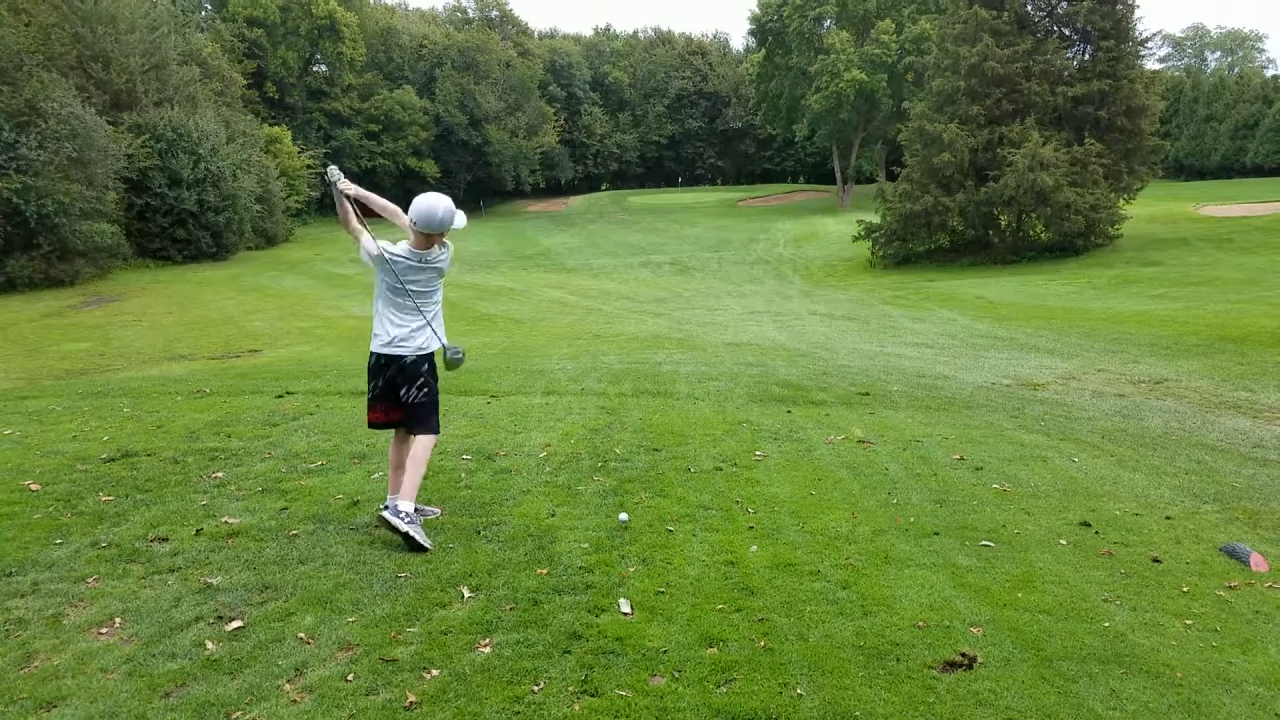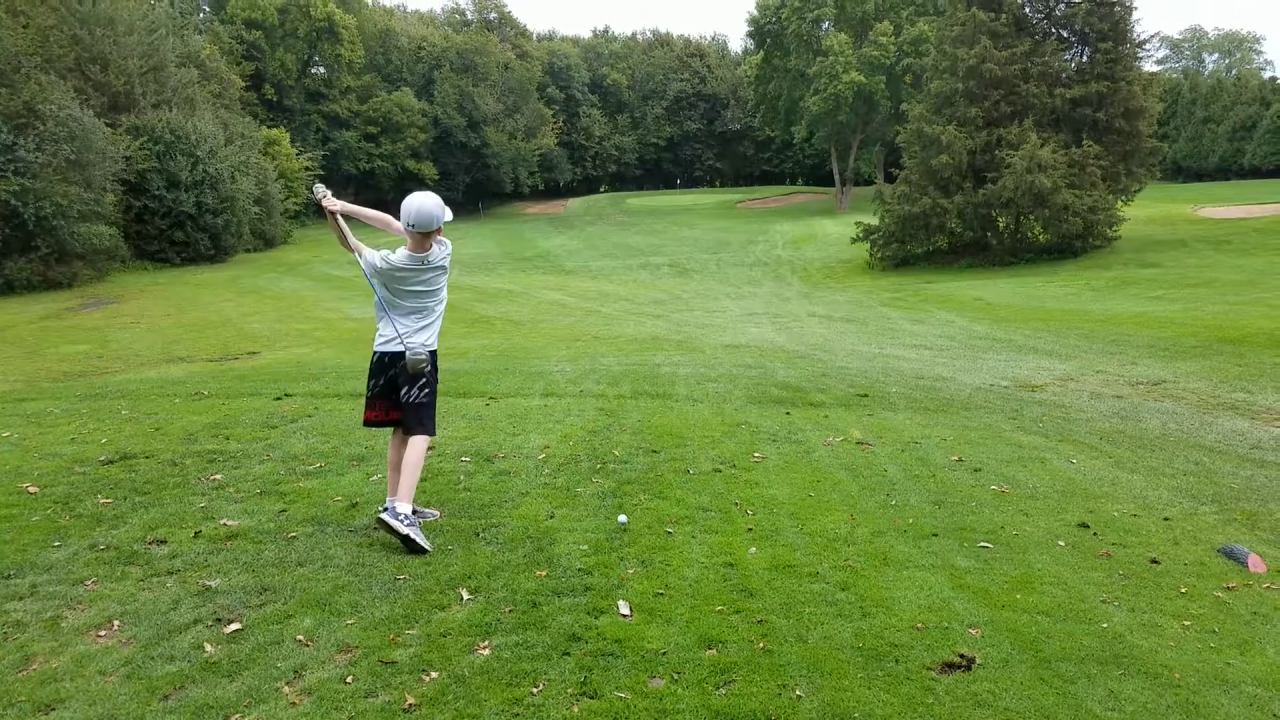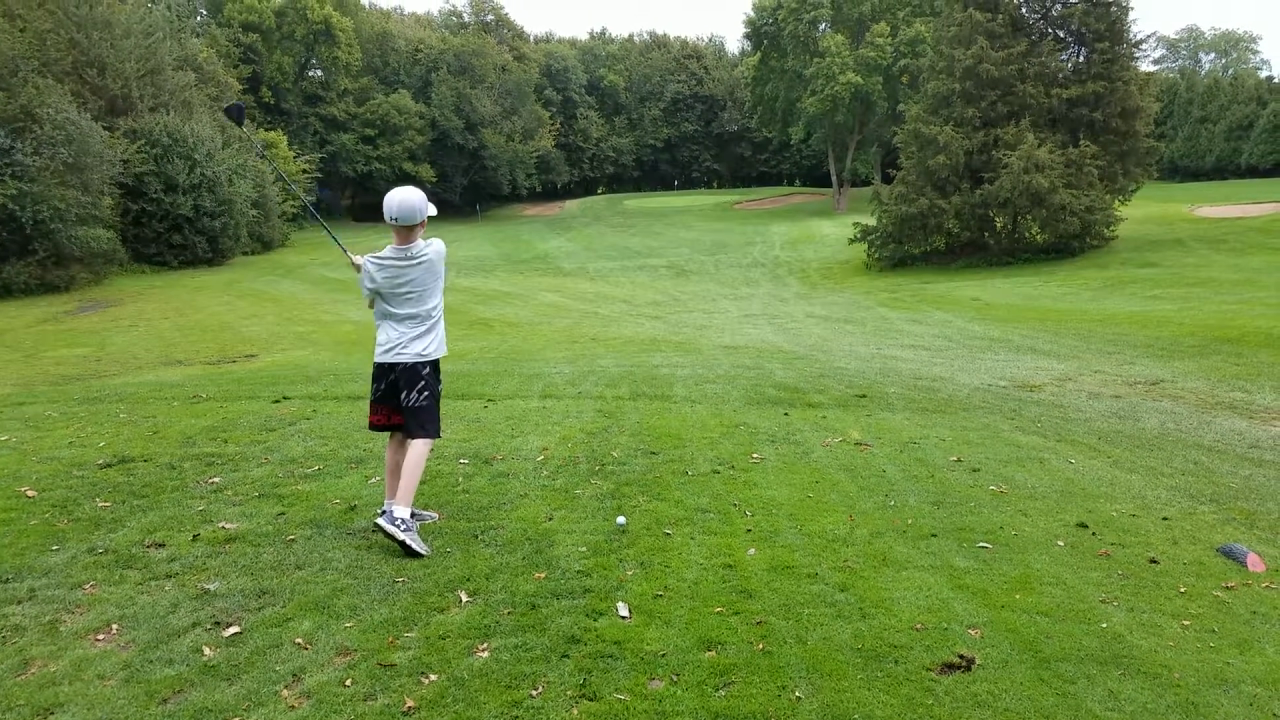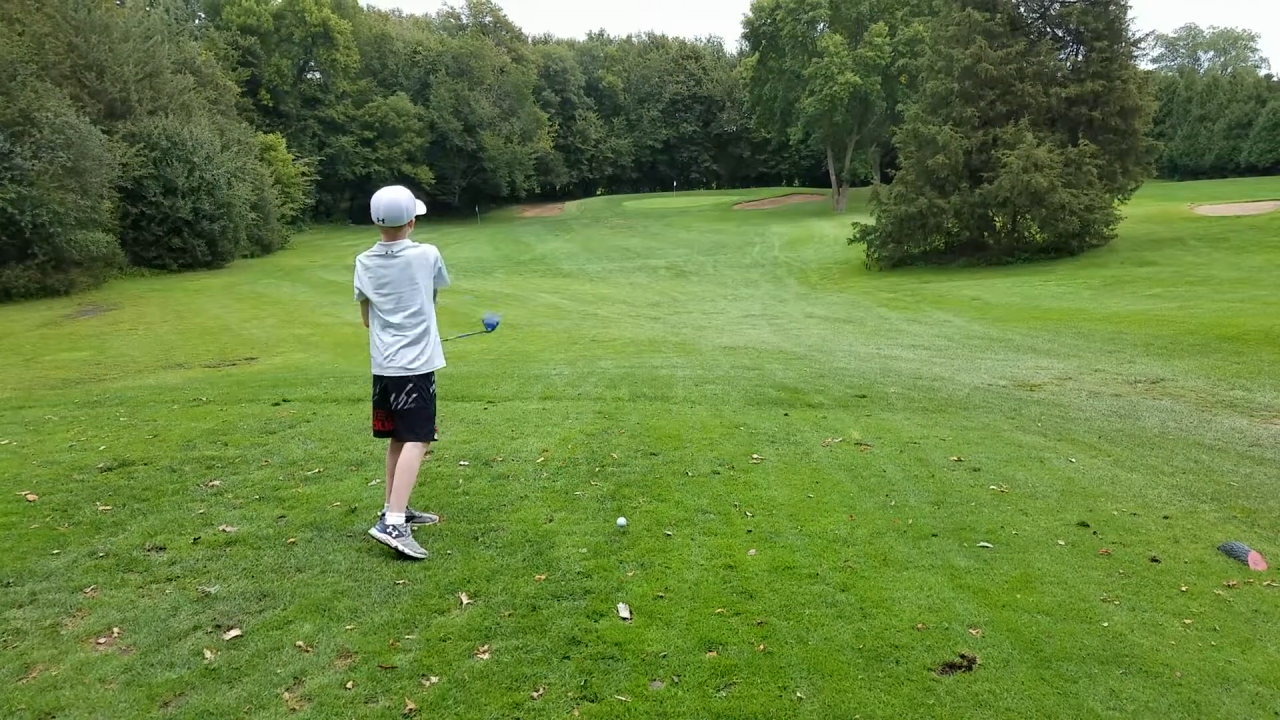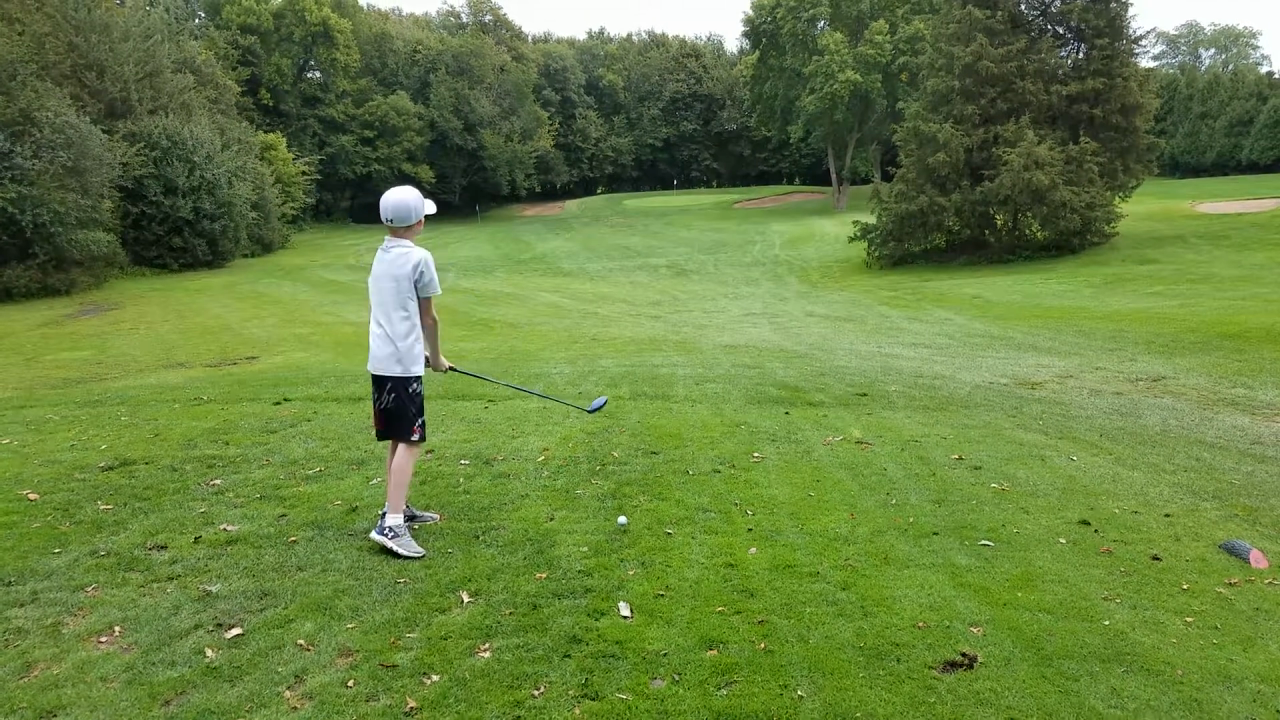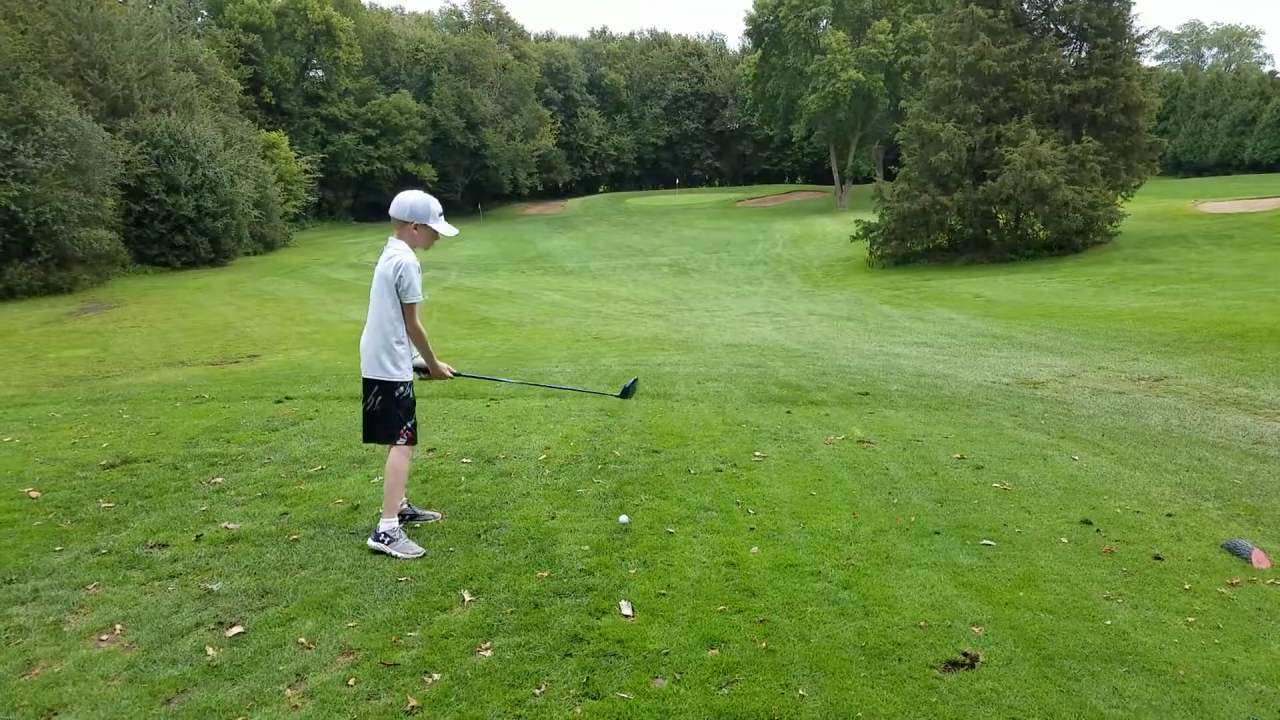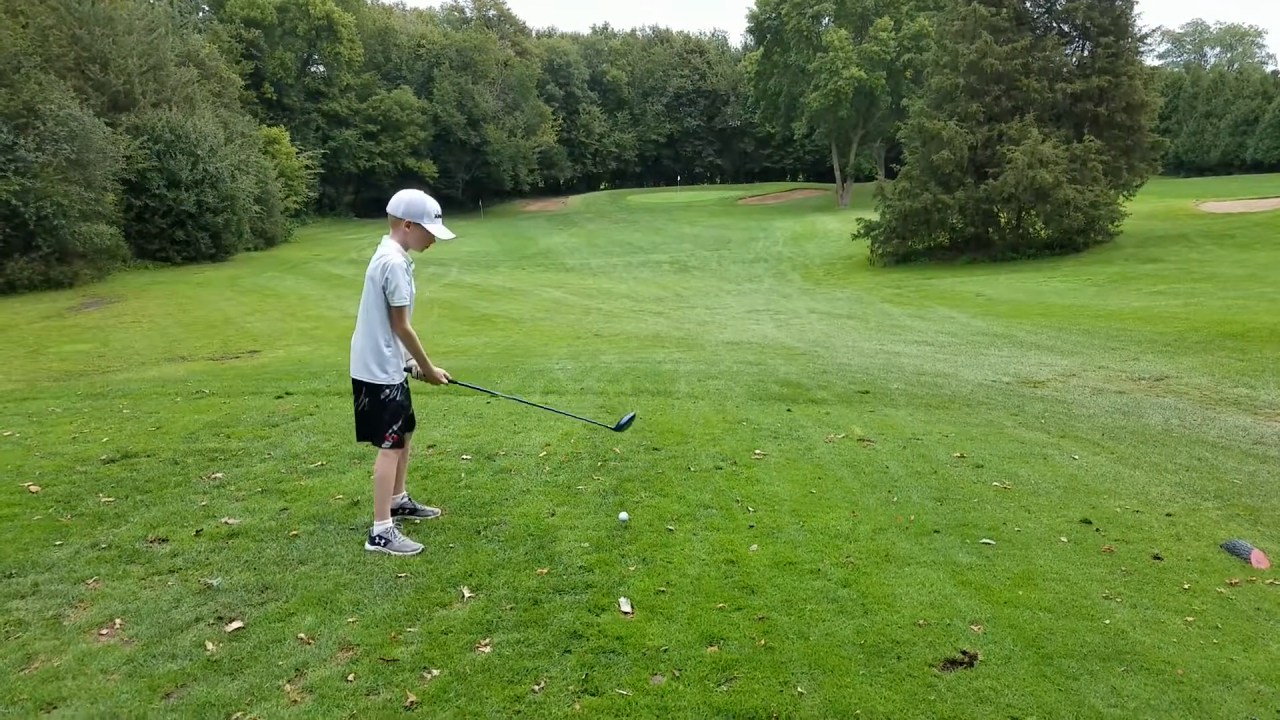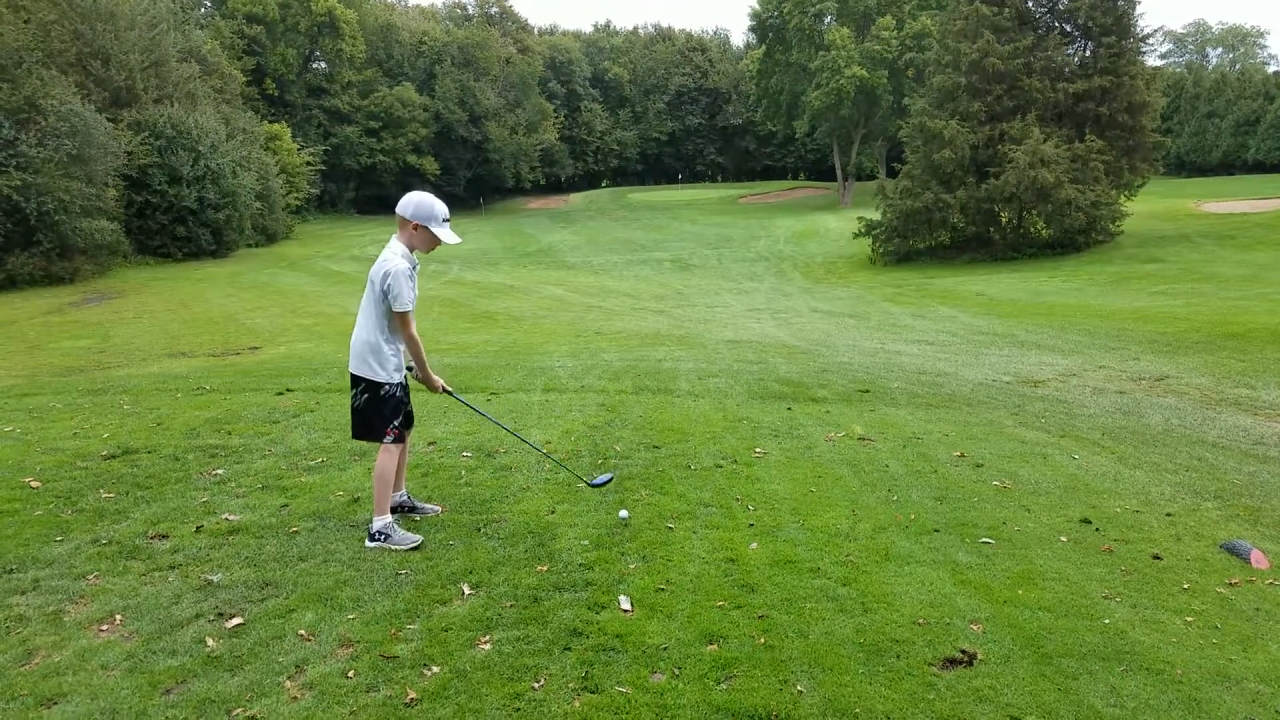
dt=0.3s
person 1, frame 1
left shoulder: (385, 256)
right shoulder: (442, 255)
left elbow: (352, 227)
right elbow: (399, 217)
left wrist: (342, 192)
right wrist: (358, 191)
left hip: (383, 352)
right hip: (417, 356)
left knee: (402, 428)
right knee: (425, 431)
left ankle: (397, 500)
right ankle: (403, 509)
person 1, frame 2
left shoulder: (386, 265)
right shoulder: (443, 251)
left elbow: (351, 245)
right elbow: (391, 224)
left wrist: (336, 213)
right wrist: (344, 207)
left hip: (385, 352)
right hip: (420, 354)
left knee: (400, 429)
right knee: (420, 432)
left ankle: (395, 503)
right ankle: (400, 510)
person 1, frame 3
left shoulder: (373, 267)
right shoulder: (436, 251)
left hip: (386, 358)
right hip: (422, 359)
left knee: (399, 433)
right knee: (422, 436)
left ankle: (393, 505)
right ankle: (398, 515)
person 1, frame 4
left shoulder: (363, 263)
right shoulder: (428, 255)
left elbow: (366, 318)
left hip: (383, 364)
right hip: (417, 362)
left knee: (398, 438)
right knee: (416, 440)
left ankle: (394, 509)
right ankle: (392, 523)
person 1, frame 5
left shoulder: (381, 256)
right shoulder: (419, 259)
right elbow: (429, 317)
right wrist: (435, 355)
left hip: (381, 360)
right hip: (403, 363)
left knee: (398, 438)
right knee: (409, 440)
left ankle: (396, 507)
right ankle: (391, 525)
person 1, frame 6
left shoulder: (391, 256)
right shoulder: (406, 262)
right elbow: (412, 325)
left wrist: (419, 360)
right wrist: (433, 364)
left hip: (386, 361)
right hip: (389, 366)
left knee: (403, 439)
right knee: (402, 443)
left ankle: (398, 505)
right ankle: (386, 530)
person 1, frame 7
left shoulder: (390, 257)
right shoulder: (394, 263)
right elbow: (402, 327)
left wrist: (412, 362)
right wrist: (427, 368)
left hip: (386, 363)
right hip: (379, 368)
left knee: (404, 432)
right knee: (390, 445)
left ankle: (398, 498)
right ankle: (381, 532)
person 1, frame 8
left shoulder: (402, 258)
right shoulder: (397, 267)
right elbow: (407, 329)
left wrist: (417, 366)
right wrist: (427, 375)
left hip: (387, 360)
right hip: (376, 364)
left knee: (403, 429)
right knee: (390, 440)
left ankle: (398, 497)
right ankle: (380, 527)
